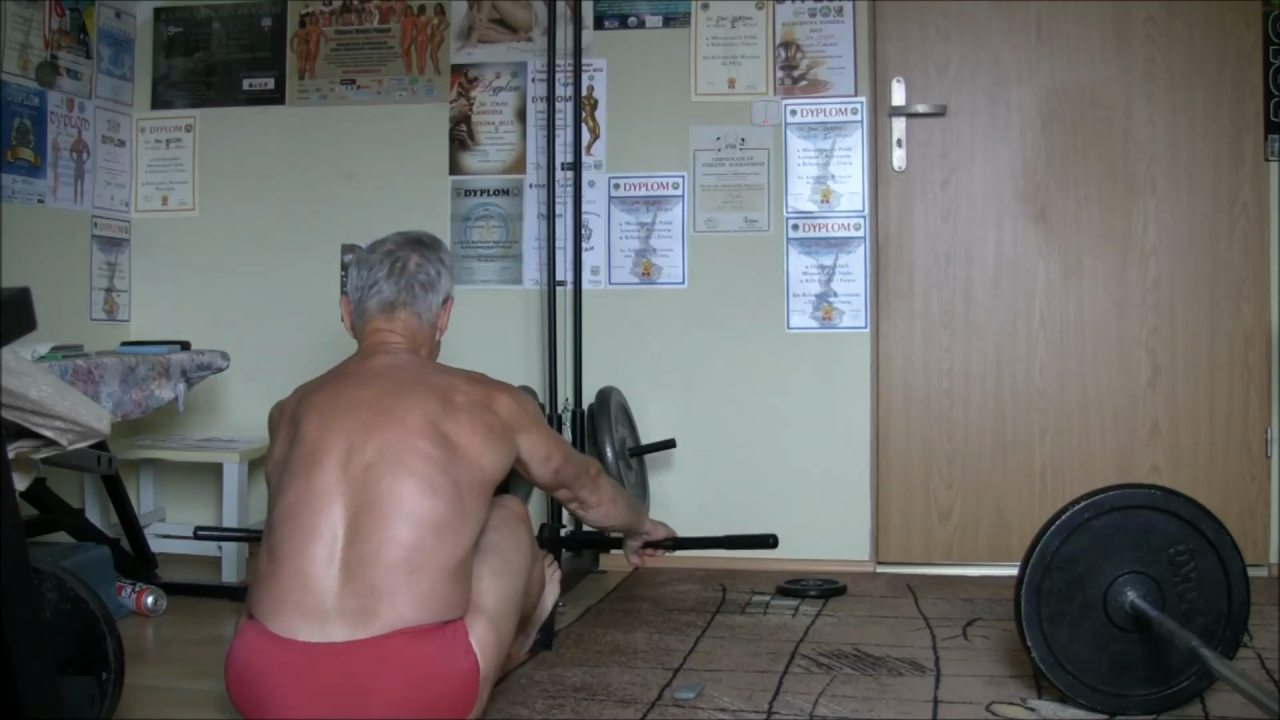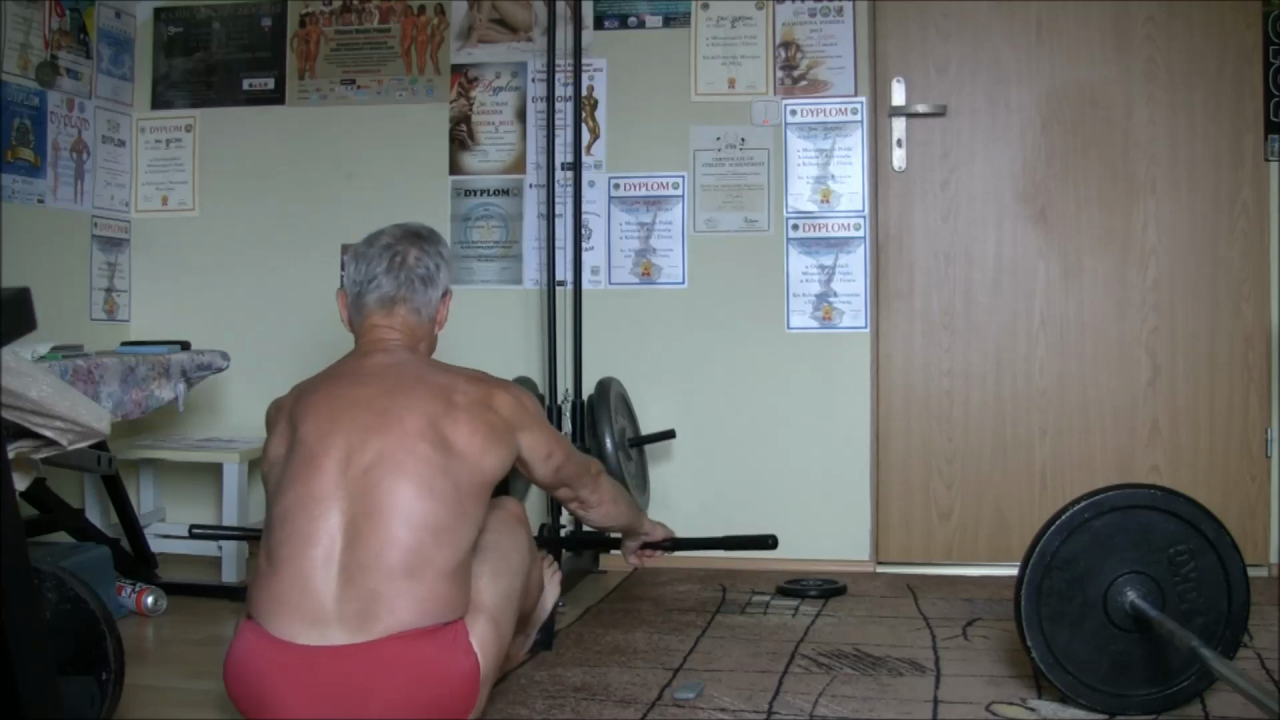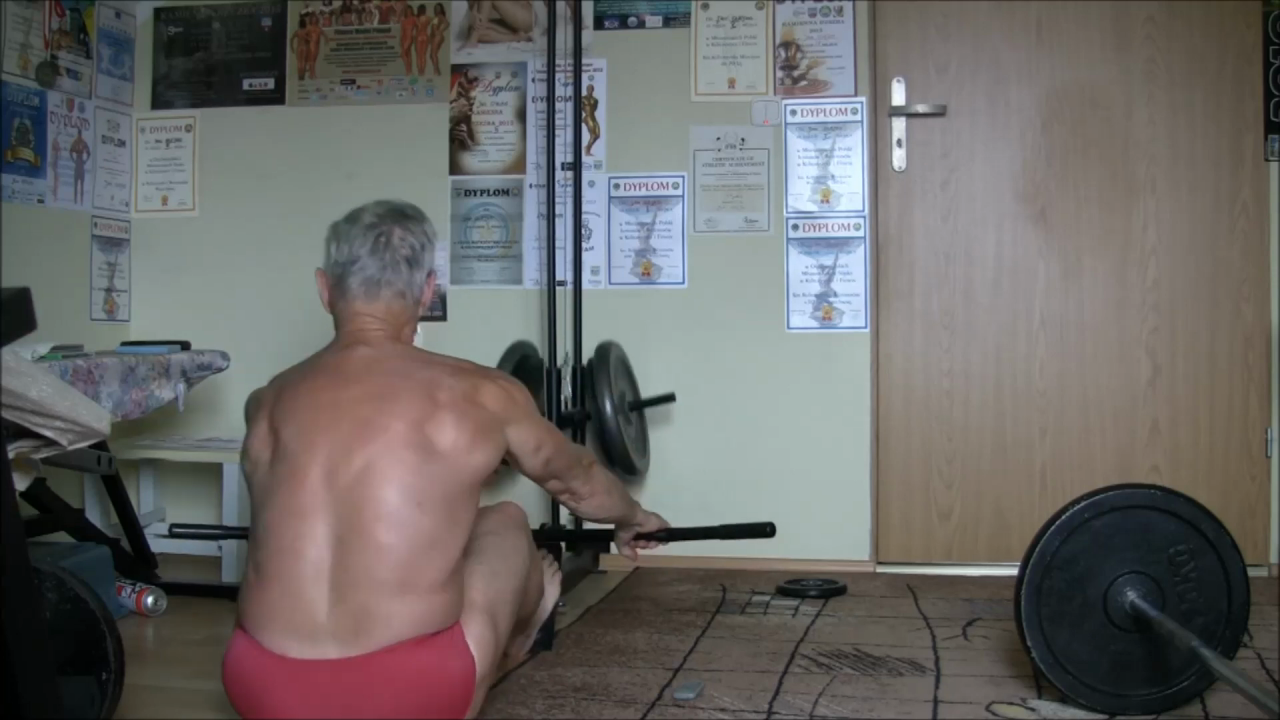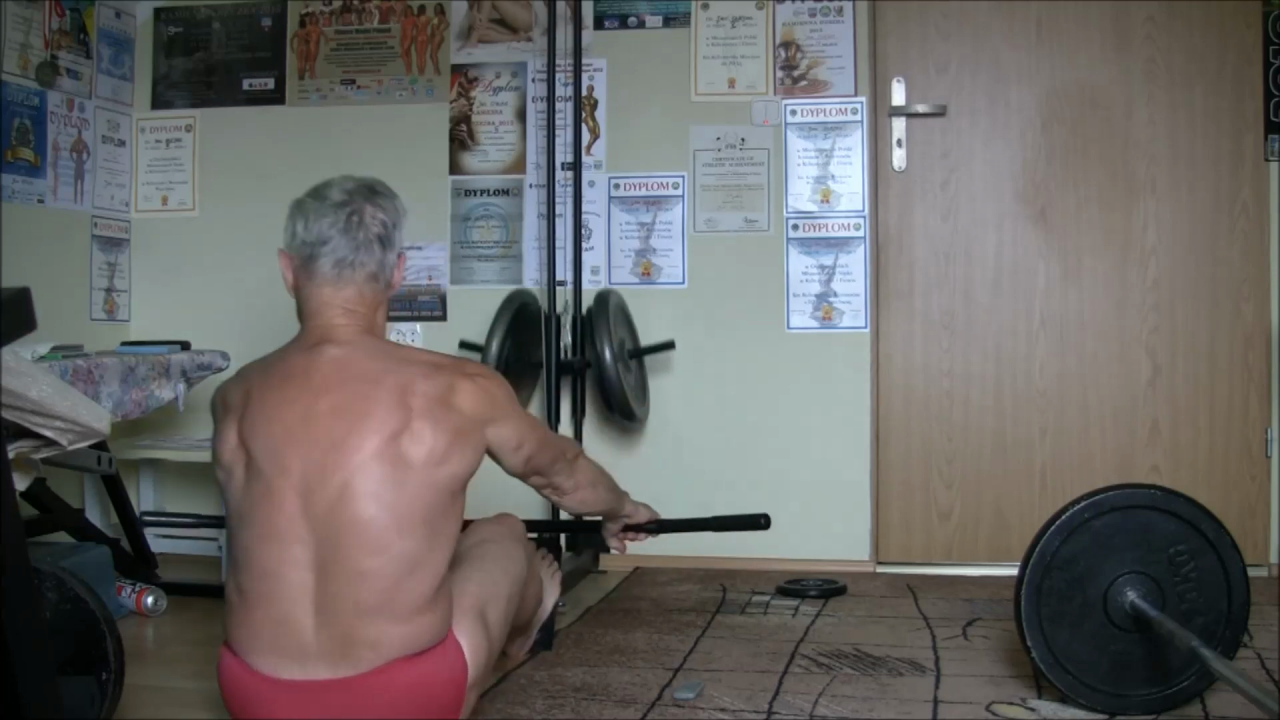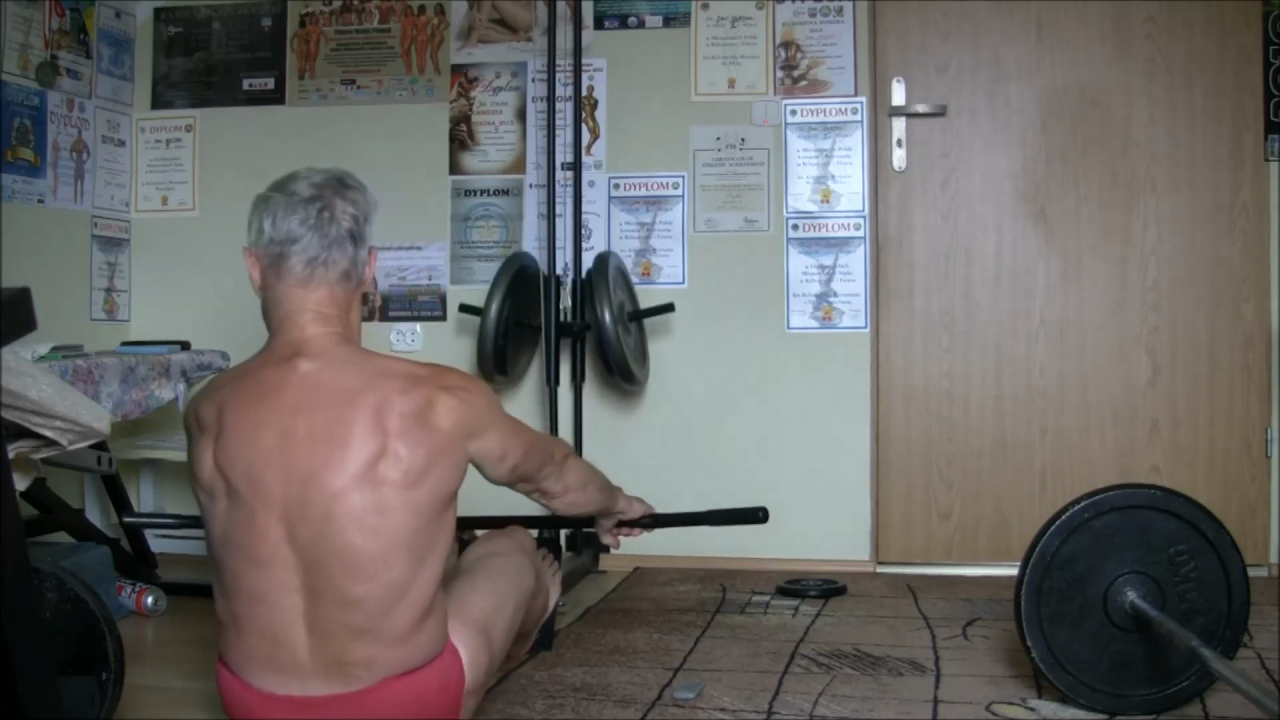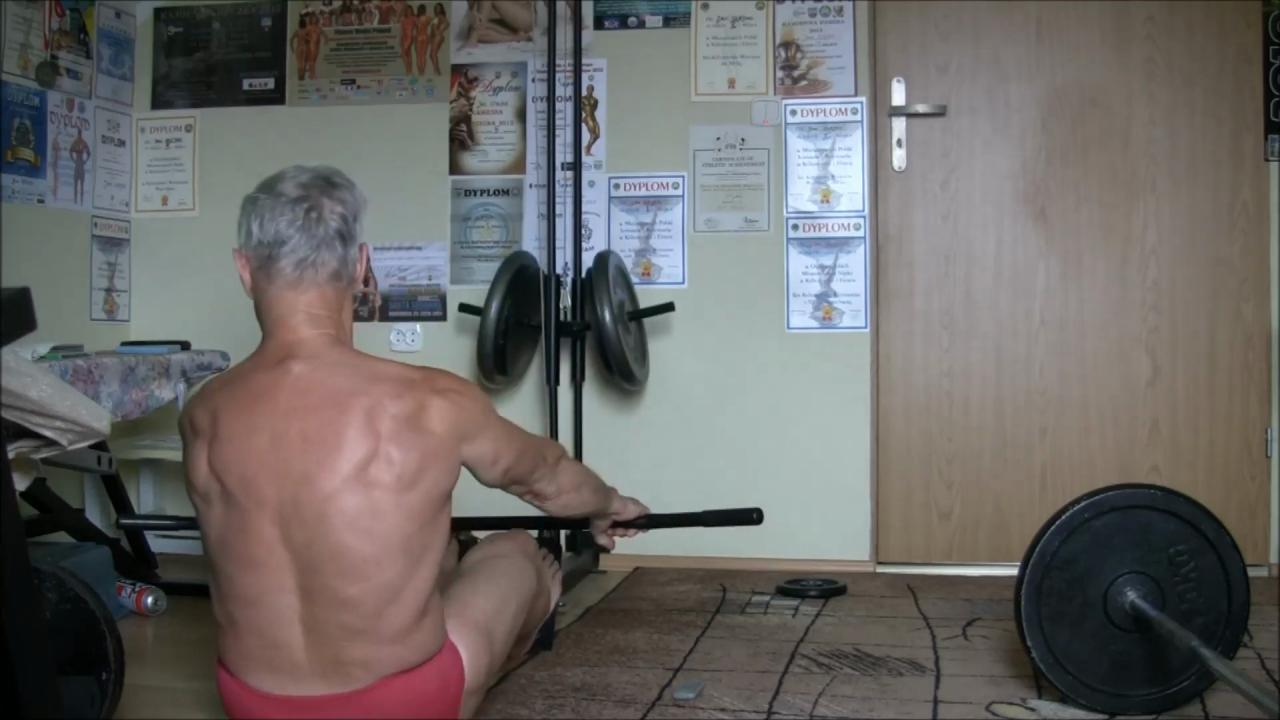
dt=0.2s
person 1, frame 1
left shoulder: (290, 411)
right shoulder: (490, 403)
right elbow: (585, 489)
right wrist: (641, 528)
right knee: (508, 516)
right ankle: (517, 639)
person 1, frame 2
left shoulder: (288, 408)
right shoulder: (491, 402)
right elbow: (586, 488)
right wrist: (640, 527)
right knee: (507, 518)
right ankle: (516, 641)
person 1, frame 3
left shoulder: (268, 402)
right shoulder: (479, 394)
right elbow: (578, 478)
right wrist: (633, 518)
right knee: (506, 523)
right ankle: (517, 638)
person 1, frame 4
left shoulder: (235, 399)
right shoulder: (458, 390)
right elbow: (563, 472)
right wrist: (621, 509)
right knee: (504, 536)
right ankle: (518, 637)
person 1, frame 5
left shoulder: (208, 412)
right shoulder: (438, 400)
right elbow: (552, 473)
right wrist: (615, 504)
right knee: (513, 550)
right ankle: (516, 638)
person 1, frame 6
left shoulder: (203, 416)
right shoulder: (430, 404)
right elbow: (545, 475)
right wrist: (610, 505)
right knee: (515, 552)
right ankle: (518, 633)
